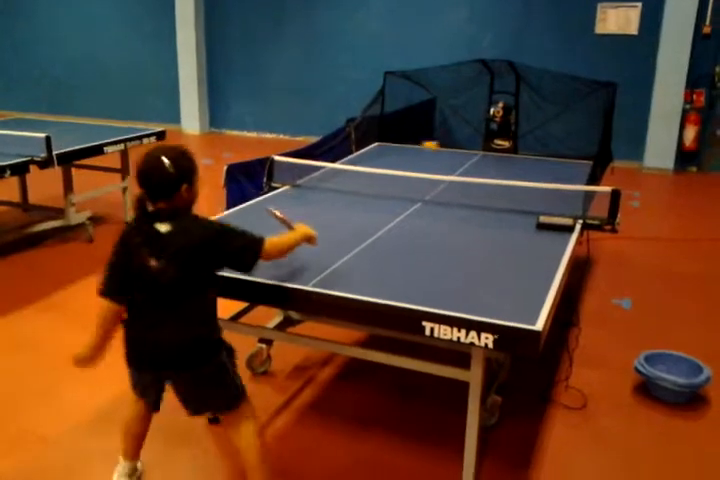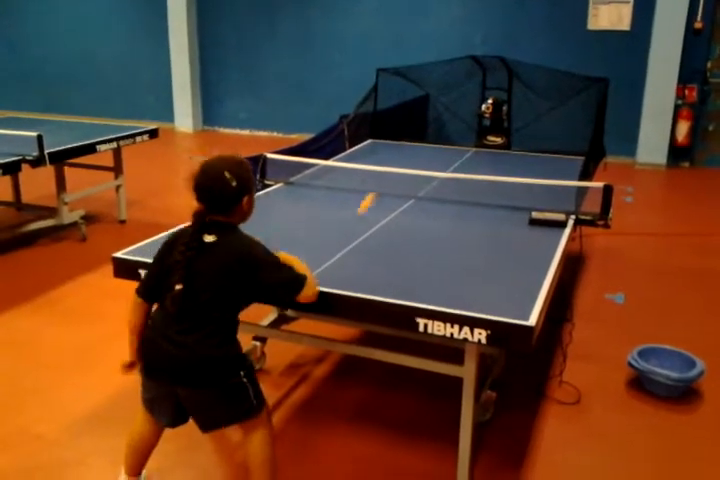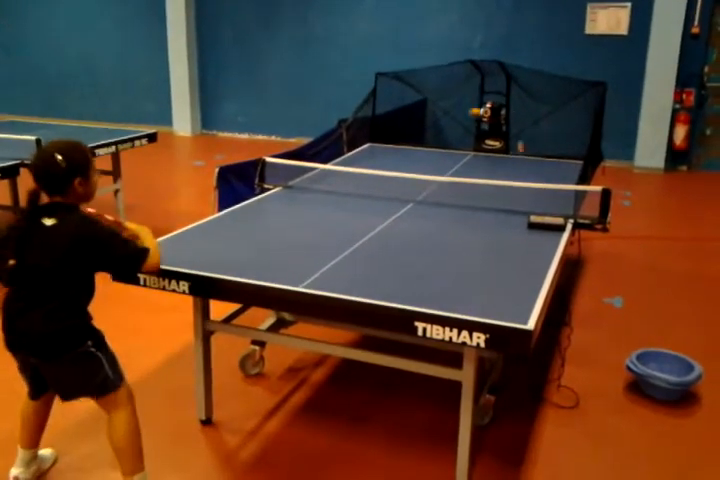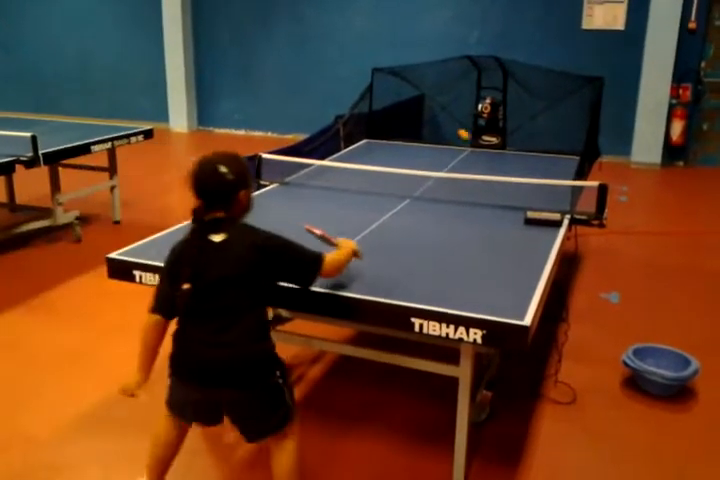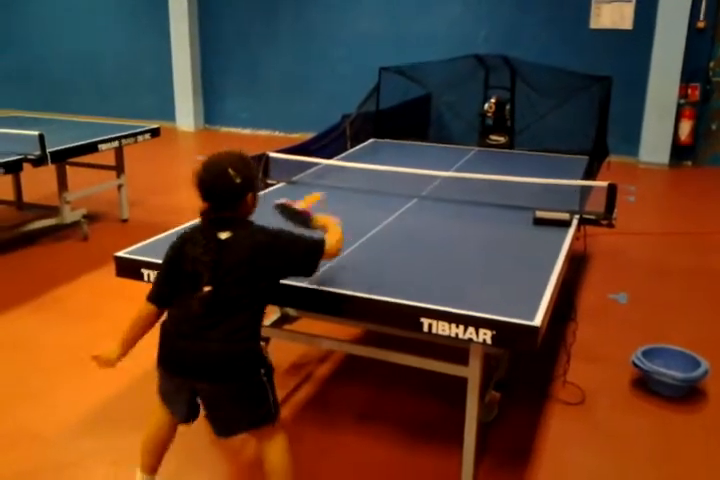
dt=1s
person 1, frame 1
left shoulder: (130, 238)
right shoulder: (207, 233)
left elbow: (112, 304)
right elbow: (269, 250)
left wrist: (94, 347)
right wrist: (301, 233)
left hip: (142, 347)
right hip: (195, 347)
left knee: (144, 400)
right knee: (239, 415)
person 1, frame 2
left shoulder: (177, 242)
right shoulder: (247, 252)
left elbow: (141, 302)
right elbow: (307, 293)
left wrist: (136, 350)
right wrist: (292, 261)
left hip: (158, 356)
right hip: (211, 364)
left knee: (153, 416)
right knee: (256, 425)
person 1, frame 3
right shoulder: (88, 230)
right elbow: (150, 262)
right wrist: (145, 235)
right hip: (65, 336)
left knee: (41, 389)
right knee: (119, 401)
person 1, frame 4
left shoulder: (183, 250)
right shoulder: (262, 244)
left elbow: (158, 317)
right elbow: (327, 267)
left wrist: (141, 372)
right wrist: (348, 248)
left hip: (192, 363)
right hip: (248, 365)
left knee: (176, 418)
right knee: (282, 435)
person 1, frame 5
left shoulder: (186, 242)
right shoulder: (266, 242)
left elbow: (153, 306)
right elbow: (332, 247)
left wrist: (120, 350)
right wrist: (329, 223)
left hip: (177, 354)
right hip: (233, 361)
left knee: (169, 411)
right knee: (269, 431)
